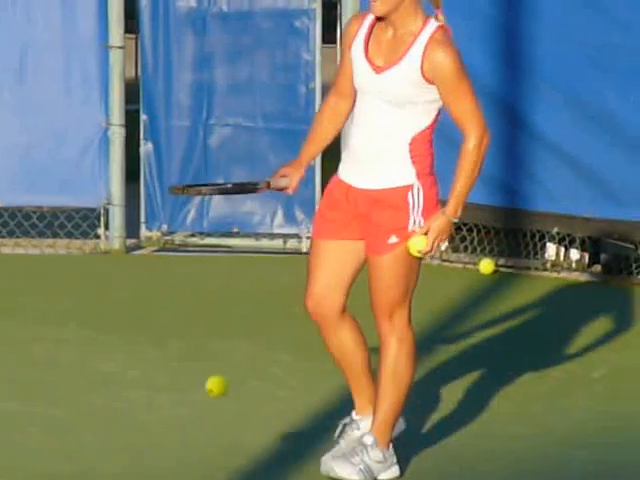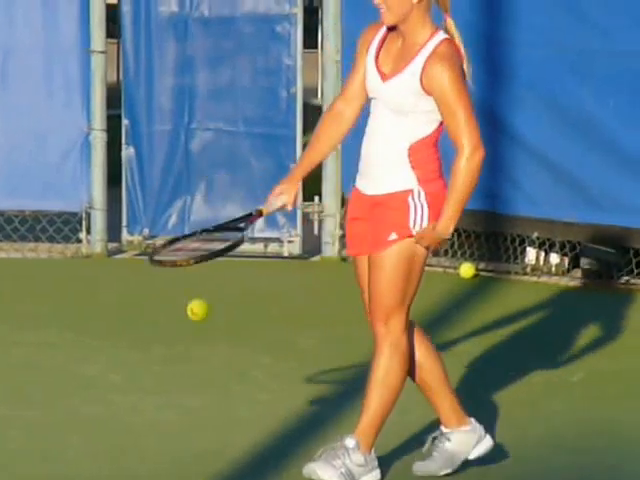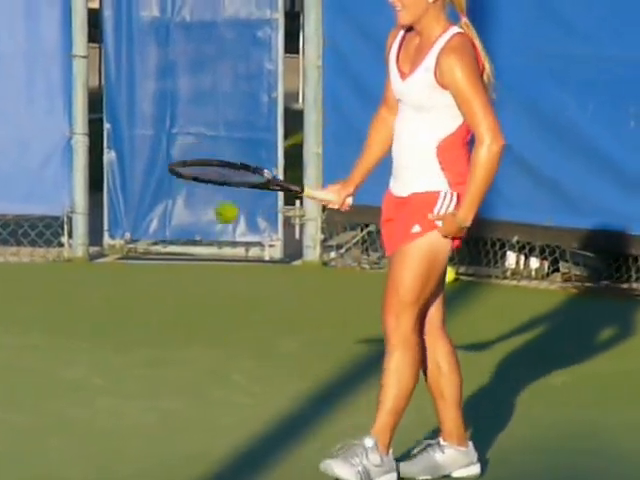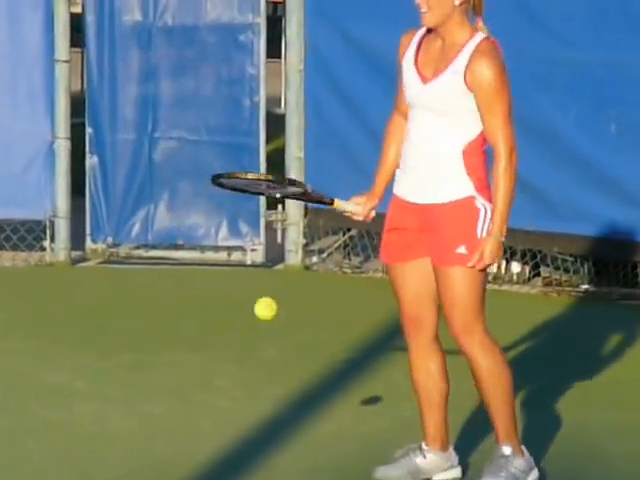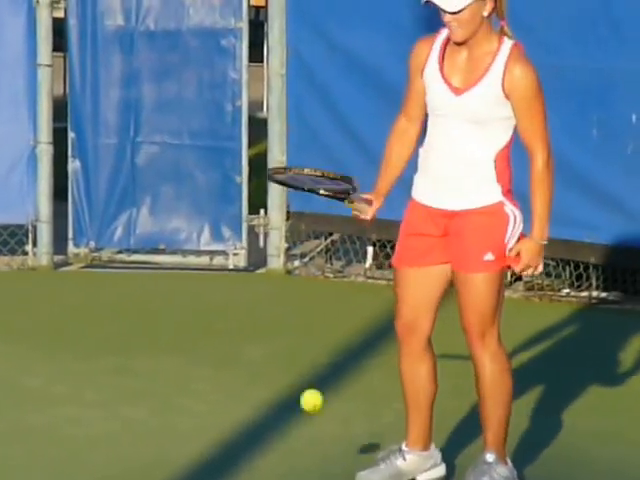
dt=0.4s
person 1, frame 1
left shoulder: (437, 50)
left elbow: (477, 134)
left wrist: (452, 210)
right wrist: (302, 161)
left hip: (402, 196)
right hip: (348, 188)
left knee: (391, 319)
right knee: (321, 303)
right ankle: (368, 411)
person 1, frame 2
left shoulder: (440, 62)
right shoulder: (373, 38)
left elbow: (471, 150)
right elbow: (343, 110)
left wrist: (445, 225)
right wrist: (296, 176)
left hip: (410, 201)
right hip: (368, 197)
left knee: (387, 325)
right knee: (389, 323)
right ankle: (461, 430)
person 1, frame 3
left shoulder: (453, 55)
right shoulder: (399, 40)
left elbow: (492, 140)
left wrist: (465, 213)
right wrist: (352, 181)
left hip: (439, 201)
right hip: (402, 197)
left knee: (398, 321)
right knee: (426, 325)
person 1, frame 4
left shoulder: (481, 61)
right shoulder: (412, 43)
left elbow: (505, 151)
left wrist: (497, 231)
right wrist: (377, 190)
left hip: (459, 206)
right hip: (408, 205)
left knee: (468, 334)
right knee: (416, 329)
person 1, frame 5
left shoulder: (515, 68)
right shoulder: (426, 51)
left elbow: (540, 155)
left wrist: (538, 233)
right wrist: (380, 192)
left hip: (483, 214)
right hip: (425, 209)
left knee: (481, 339)
right knee: (409, 330)
